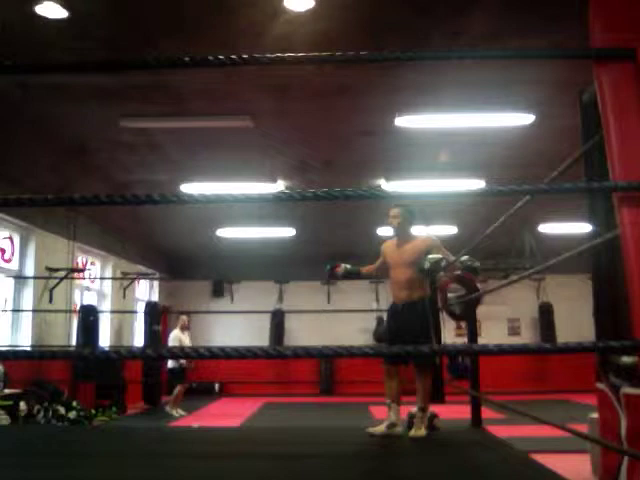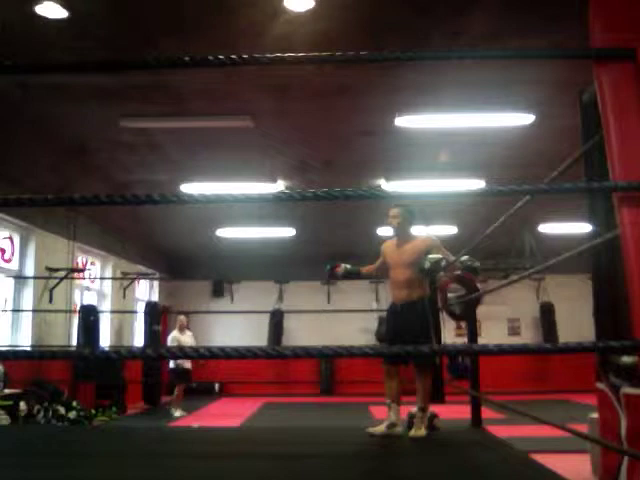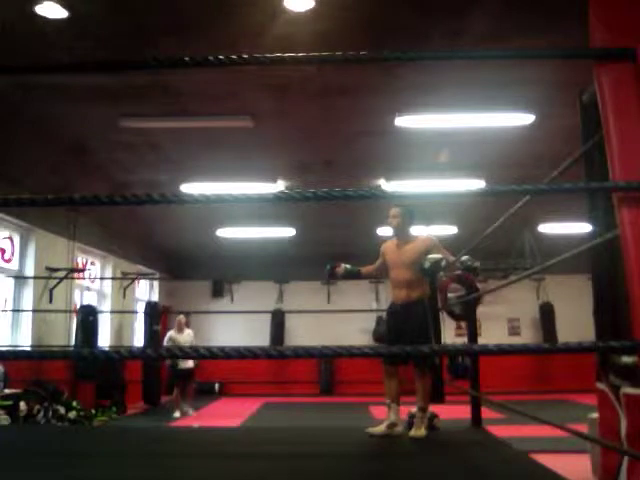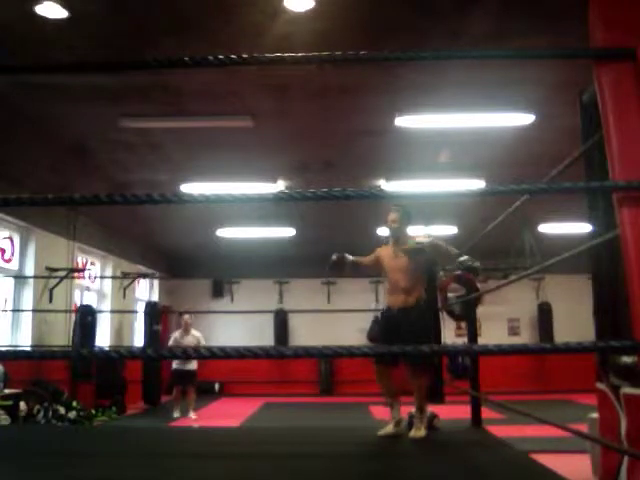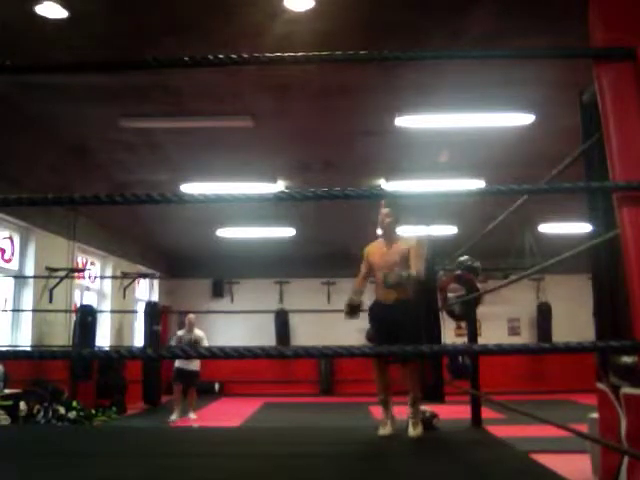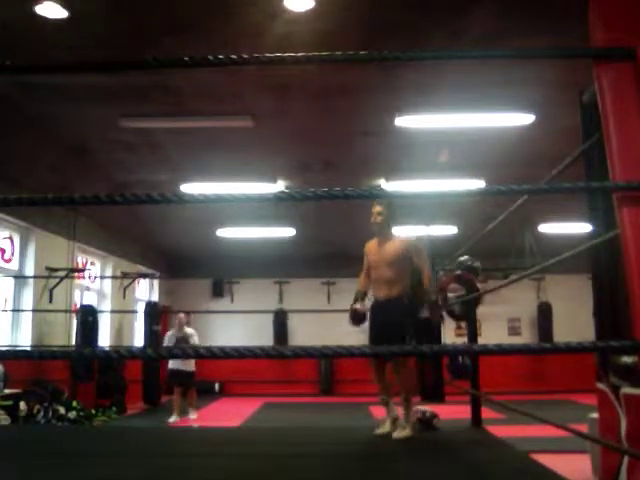
dt=0.4s
person 1, frame 1
left shoulder: (427, 243)
right shoulder: (387, 247)
left elbow: (452, 262)
right elbow: (377, 269)
right wrist: (348, 271)
left hip: (418, 309)
right hip: (396, 309)
left knee: (422, 366)
right knee: (390, 365)
left ankle: (420, 420)
right ankle: (393, 420)
person 1, frame 2
left shoulder: (426, 242)
right shoulder: (386, 248)
left elbow: (452, 262)
right elbow: (377, 269)
right wrist: (348, 271)
left hip: (417, 309)
right hip: (395, 310)
left knee: (422, 366)
right knee: (390, 366)
left ankle: (421, 420)
right ankle: (393, 420)
person 1, frame 3
left shoulder: (426, 243)
right shoulder: (386, 248)
left elbow: (452, 262)
right elbow: (377, 270)
right wrist: (348, 271)
left hip: (417, 308)
right hip: (395, 309)
left knee: (421, 366)
right knee: (390, 366)
left ankle: (421, 420)
right ankle: (393, 420)
person 1, frame 4
left shoulder: (422, 247)
right shoulder: (382, 253)
left elbow: (454, 256)
right elbow: (365, 263)
left wrist: (430, 244)
right wrist: (348, 259)
left hip: (414, 313)
right hip: (390, 314)
left knee: (417, 368)
right knee: (381, 366)
left ankle: (420, 420)
right ankle: (396, 418)
person 1, frame 5
left shoulder: (411, 244)
right shoulder: (371, 249)
left elbow: (419, 272)
right elbow: (362, 276)
left wrist: (406, 277)
right wrist: (355, 296)
left hip: (404, 308)
right hip: (380, 309)
left knee: (410, 362)
right knee: (380, 364)
left ankle: (414, 415)
right ankle: (387, 417)
person 1, frame 6
left shoulder: (405, 243)
right shoulder: (369, 247)
left elbow: (425, 270)
left wrist: (429, 302)
right wrist: (358, 300)
left hip: (399, 305)
right hip: (378, 307)
left knee: (399, 361)
right knee: (377, 363)
left ankle: (407, 419)
right ankle: (390, 416)
person 2, frame 1
left shoulder: (186, 333)
right shoulder: (175, 334)
right wrist: (180, 361)
left hip: (182, 365)
right hip: (176, 365)
left knee: (182, 387)
right knee: (181, 386)
left ankle: (176, 408)
right ankle: (170, 406)
person 2, frame 2
left shoulder: (189, 334)
right shoulder: (174, 335)
right wrist: (177, 362)
left hip: (187, 365)
right hip: (177, 366)
left knee: (182, 388)
right knee: (179, 387)
left ankle: (177, 408)
right ankle: (175, 409)
person 2, frame 3
left shoulder: (190, 333)
right shoulder: (171, 334)
left hip: (189, 364)
right hip: (176, 365)
left knee: (189, 387)
right knee: (177, 388)
left ankle: (186, 406)
right ankle: (177, 410)
person 2, frame 4
left shoulder: (197, 335)
right shoulder: (176, 335)
left hip: (191, 367)
right hip: (178, 366)
left knee: (191, 389)
right knee: (177, 389)
left ankle: (191, 411)
right ankle: (176, 409)
person 2, frame 5
left shoulder: (200, 334)
right shoulder: (179, 334)
left wrist: (197, 347)
right wrist: (179, 346)
left hip: (193, 366)
right hip: (180, 365)
left knee: (192, 389)
right knee: (177, 388)
left ankle: (191, 411)
right ankle: (176, 412)
person 2, frame 6
left shoulder: (191, 333)
right shoulder: (170, 334)
left wrist: (187, 342)
right wrist: (174, 344)
left hip: (188, 366)
right hip: (174, 366)
left knee: (191, 389)
right knee: (177, 390)
left ankle: (192, 410)
right ankle: (176, 414)
